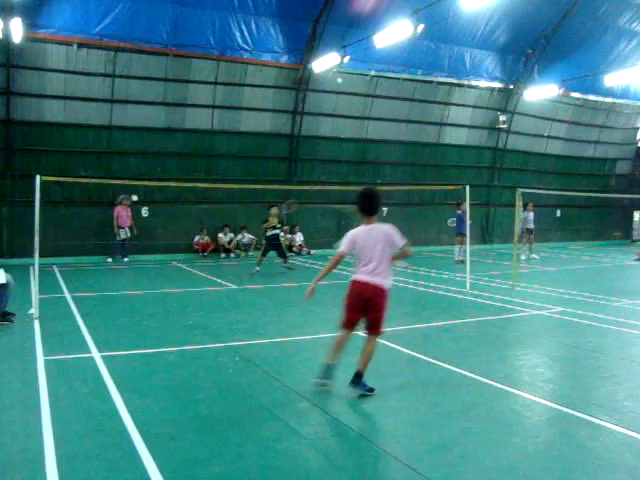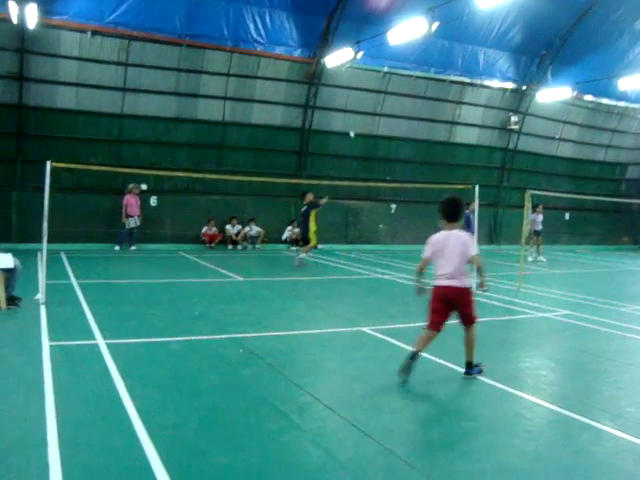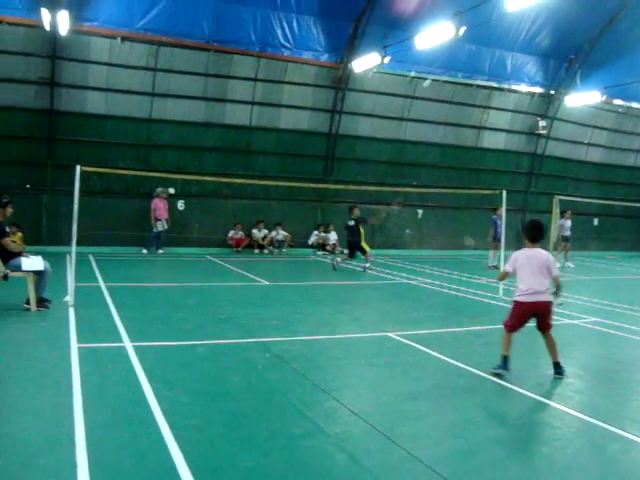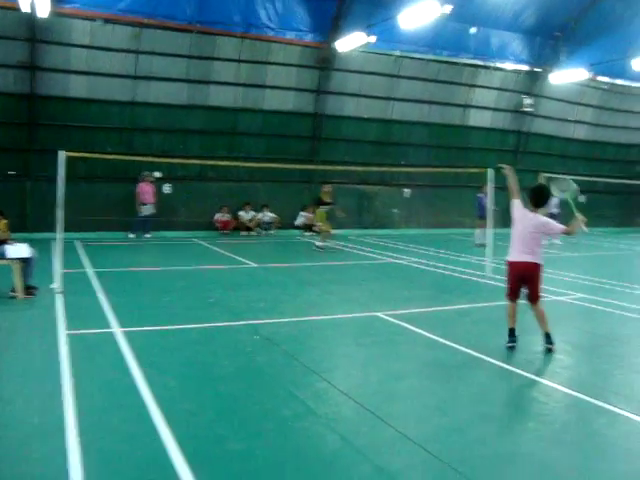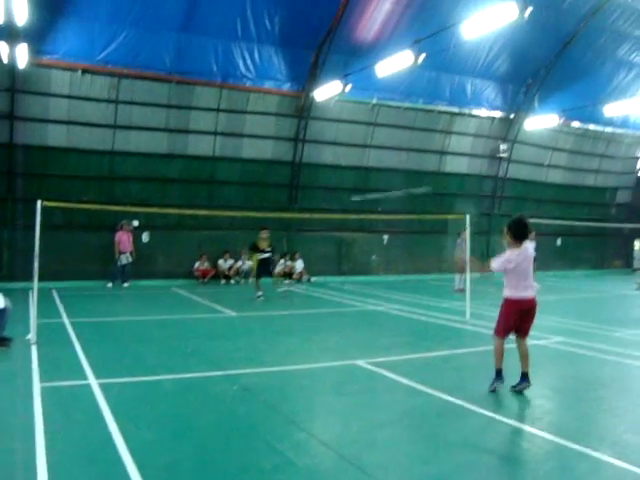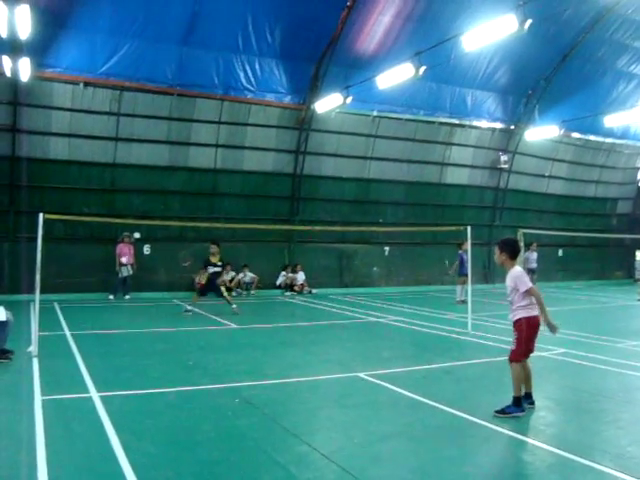
dt=0.4s
person 1, frame 1
left shoulder: (354, 234)
right shoulder: (388, 230)
left elbow: (335, 260)
right elbow: (407, 253)
left wrist: (316, 282)
right wrist: (392, 257)
left hip: (358, 286)
right hip: (378, 288)
left knee: (346, 331)
right knee: (372, 336)
left ankle: (327, 369)
right ankle: (358, 378)
person 1, frame 2
left shoulder: (434, 239)
right shoulder: (466, 237)
left elbow: (422, 266)
right elbow: (477, 263)
left wrist: (419, 282)
right wrist: (482, 279)
left hip: (440, 288)
right hip: (462, 288)
left knee: (432, 329)
right knee: (469, 326)
left ankle: (411, 359)
right ankle: (470, 366)
person 1, frame 3
left shoulder: (517, 256)
right shoulder: (547, 257)
left elbow: (501, 277)
right elbow: (557, 281)
left wrist: (509, 271)
right wrist: (557, 292)
left hip: (523, 302)
right hip: (544, 302)
left knee: (508, 329)
right knee: (546, 332)
left ankle: (504, 364)
right ankle: (557, 367)
person 1, frame 4
left shoulder: (519, 213)
right shoulder: (545, 222)
left elbow: (514, 193)
right elbow: (569, 231)
left wrist: (509, 173)
right wrist: (579, 221)
left hip: (515, 263)
right hip: (533, 265)
left knee: (512, 300)
right knee: (535, 303)
left ankle: (511, 336)
right ankle: (548, 338)
person 1, frame 5
left shoulder: (508, 257)
right shoulder: (528, 249)
left elbow: (487, 268)
left hip: (514, 301)
right hip: (530, 300)
left knee: (499, 336)
right knee: (521, 339)
left ankle: (498, 375)
right ankle: (525, 378)
person 1, frame 6
left shoulder: (517, 274)
right shoulder: (513, 274)
left elbow: (536, 295)
right elbow: (522, 297)
left wrist: (546, 318)
right wrist: (545, 317)
left hip: (526, 320)
right hip: (524, 320)
left knee: (515, 360)
right knee: (522, 360)
left ankle: (517, 404)
right ankle: (528, 398)
